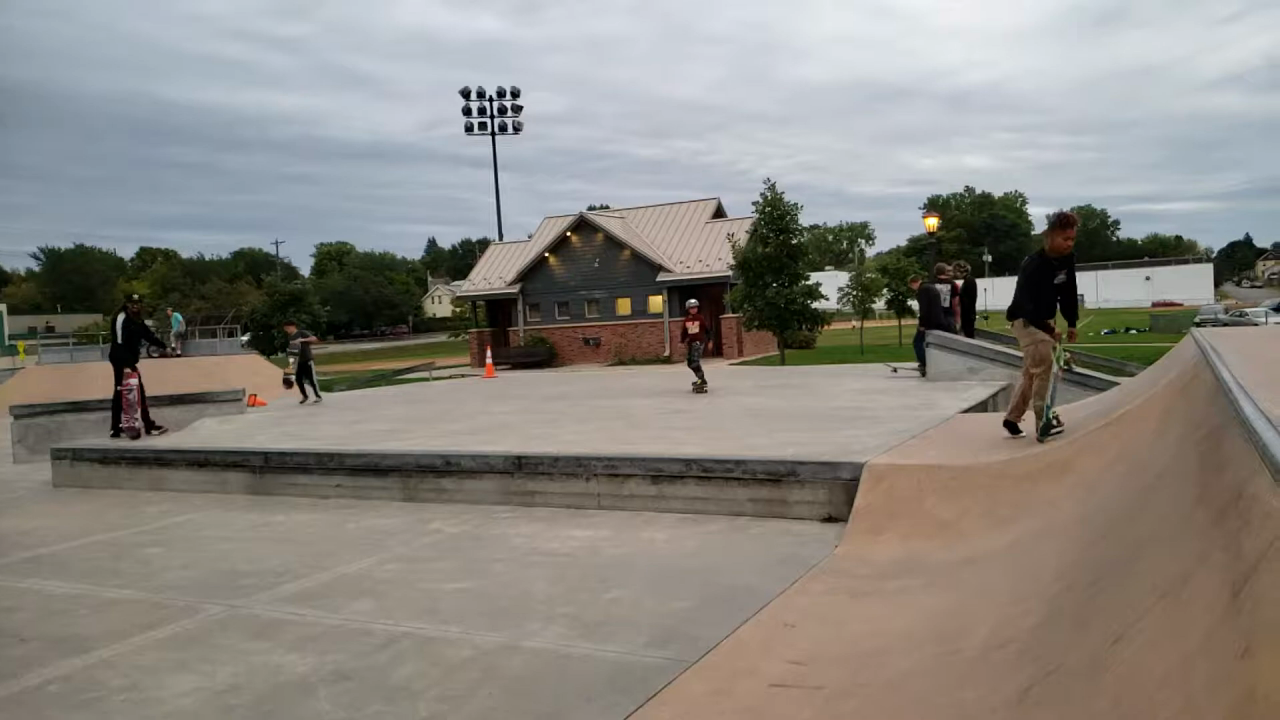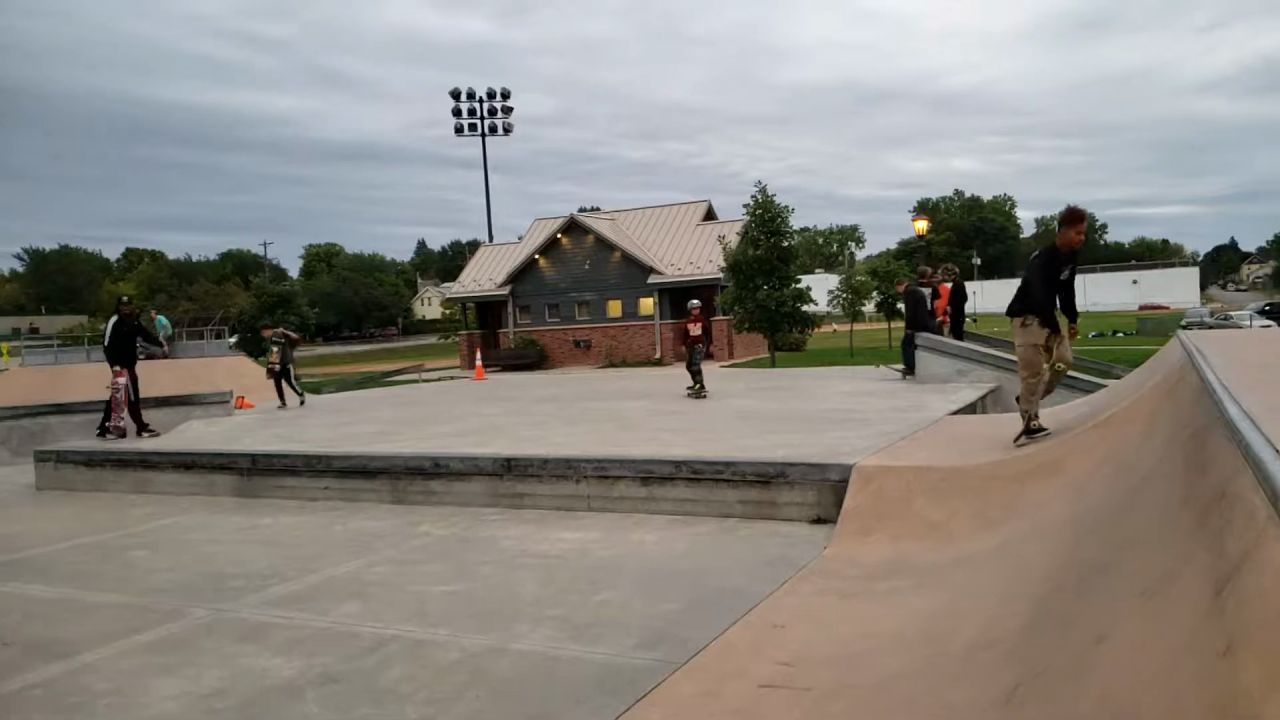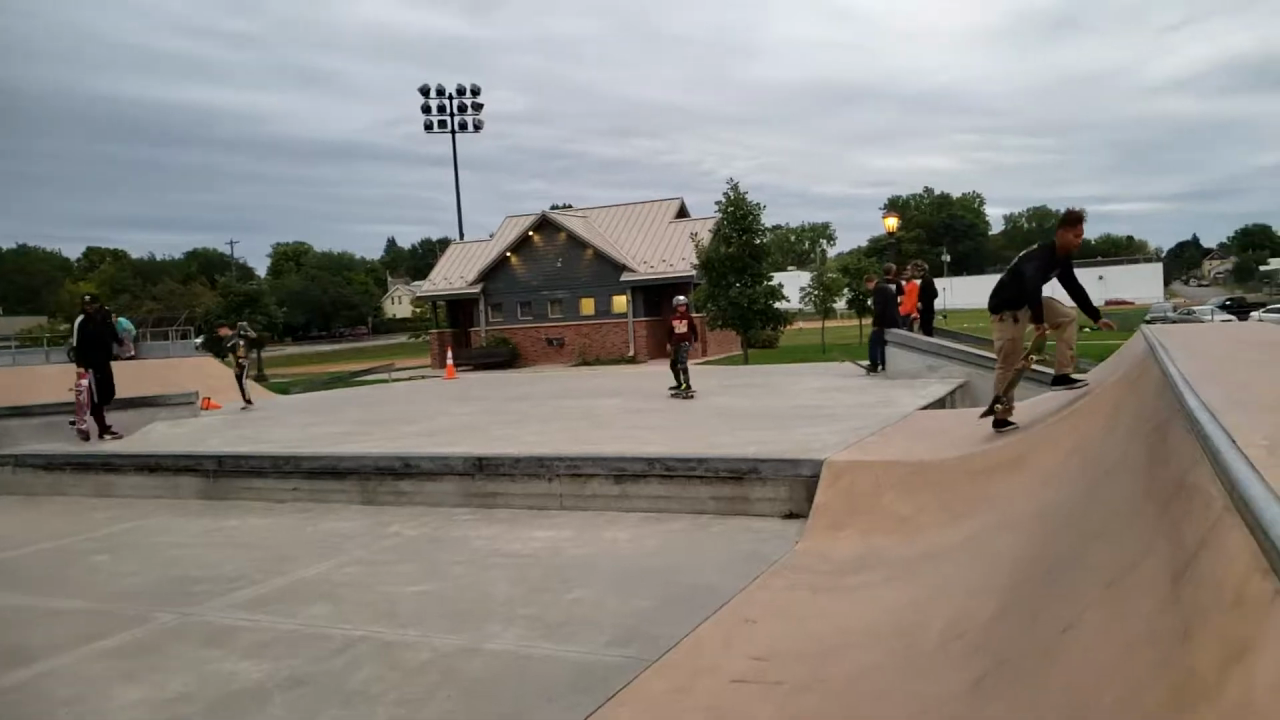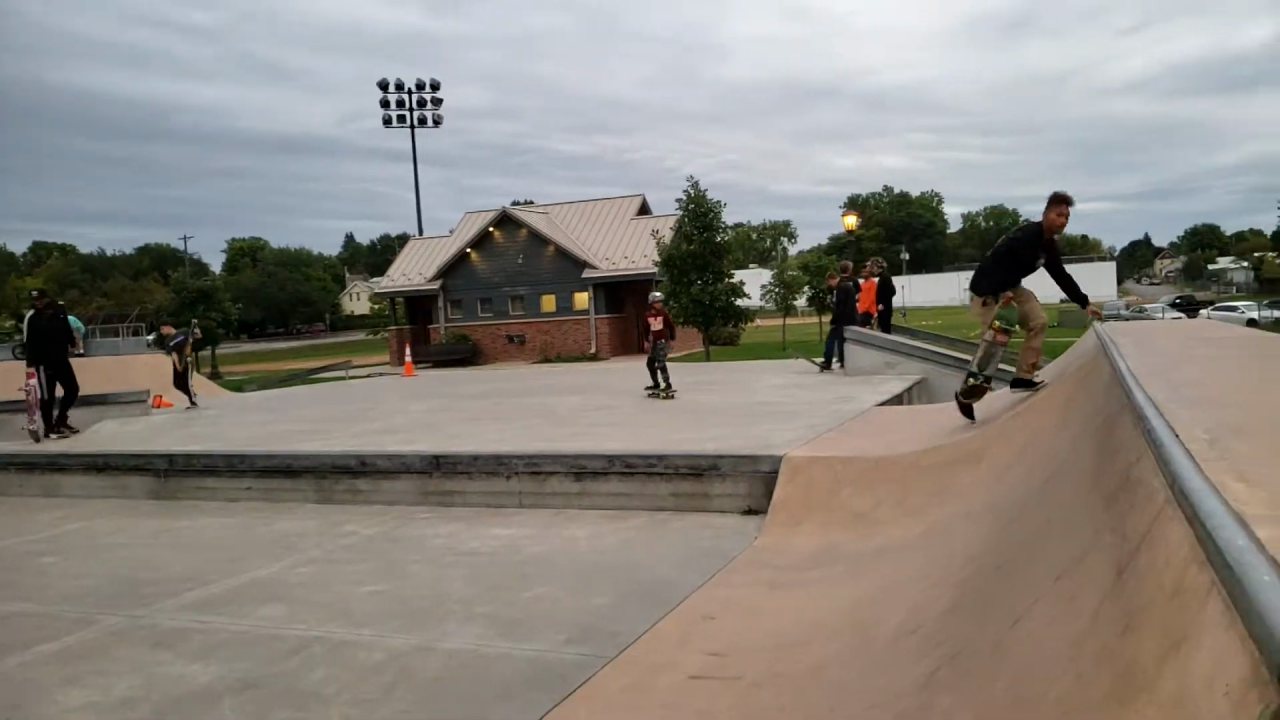
dt=0.2s
person 1, frame 1
left shoulder: (1068, 259)
right shoulder: (1033, 265)
left elbow: (1069, 292)
right elbow: (1023, 302)
left wrist: (1072, 323)
right wrist: (1049, 329)
left hip: (1047, 320)
right hip: (1026, 321)
left knee: (1031, 372)
right knee: (1043, 365)
left ankle: (1012, 418)
right ankle: (1043, 419)
person 1, frame 2
left shoulder: (1071, 254)
right shoulder: (1042, 260)
left elbow: (1066, 289)
right elbow: (1038, 297)
left wrist: (1072, 319)
right wrist: (1055, 329)
left hip: (1046, 316)
right hip: (1026, 316)
left knee: (1063, 361)
right knee: (1033, 371)
left ankle: (1026, 400)
right ankle: (1031, 422)
person 1, frame 3
left shoulder: (1063, 257)
right shoulder: (1041, 256)
left elbow: (1074, 288)
right elbow: (1029, 284)
left wrist: (1096, 317)
right wrist: (1037, 320)
left hip: (1028, 303)
right hip: (1006, 307)
left knee: (1068, 317)
right knee: (1008, 363)
left ankle: (1063, 375)
right ankle: (1001, 416)
person 1, frame 4
left shoulder: (1050, 246)
right shoulder: (1027, 234)
left elbow: (1062, 278)
right elbow: (1000, 256)
left wrist: (1085, 304)
right wrist: (1004, 291)
left hip: (1010, 287)
right hip: (988, 290)
left knee: (1038, 323)
left ankle: (1023, 377)
